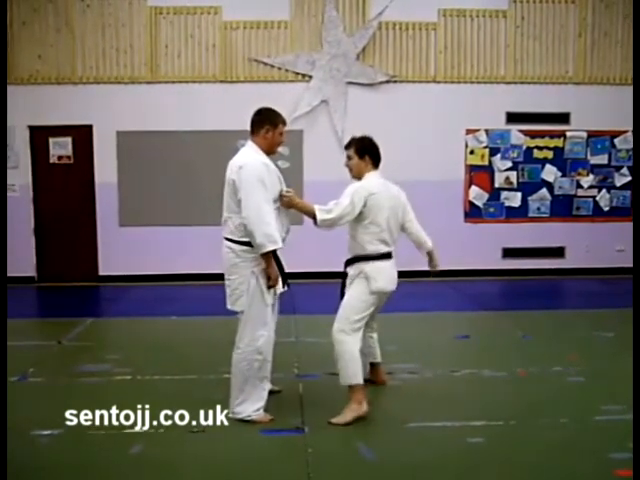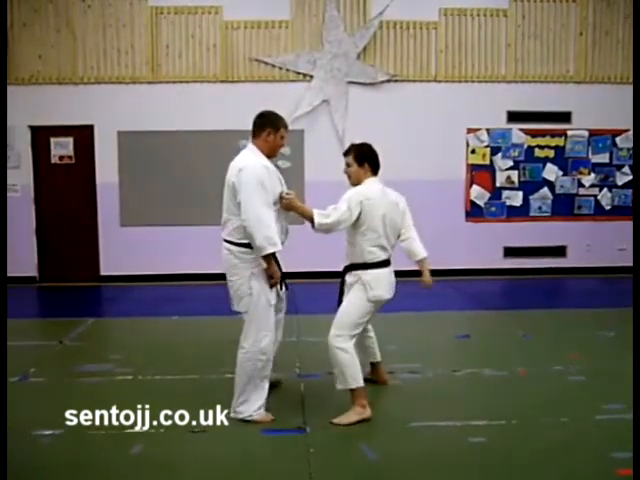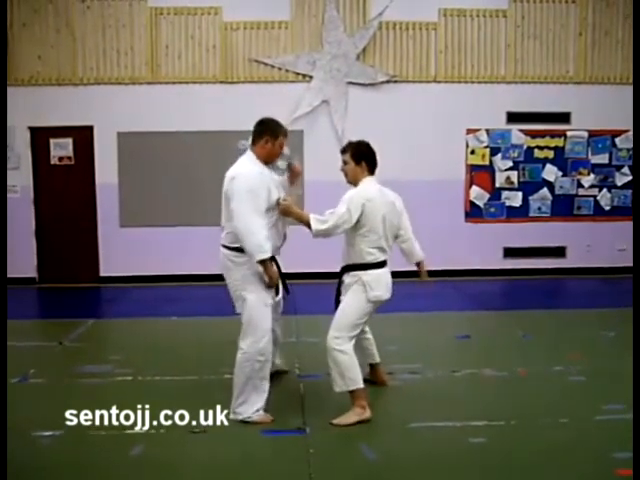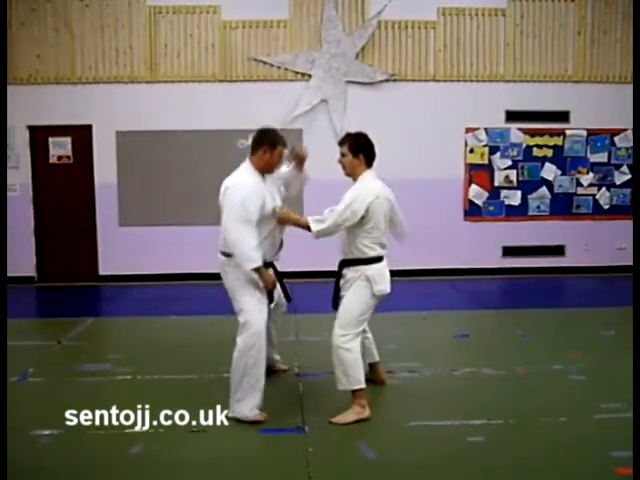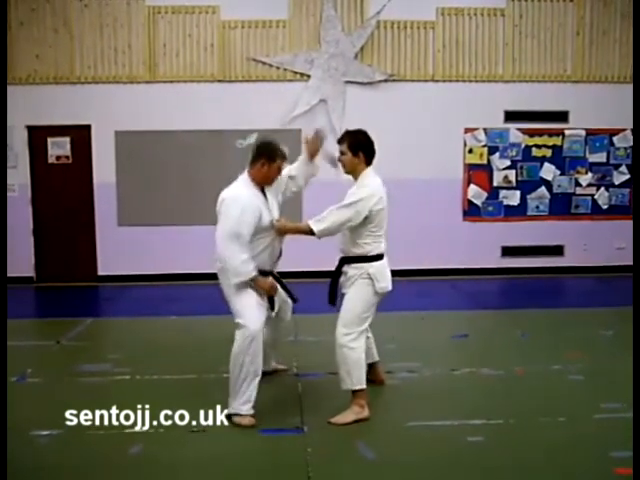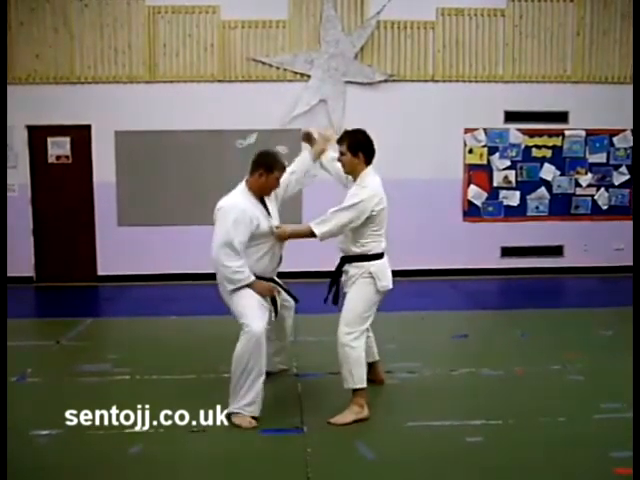
dt=0.4s
person 1, frame 1
left shoulder: (250, 160)
right shoulder: (254, 165)
right elbow: (257, 218)
left wrist: (278, 221)
right wrist: (270, 262)
left hip: (251, 254)
right hip: (250, 256)
left knee: (263, 325)
right knee: (255, 332)
left ankle: (258, 383)
right ankle: (245, 406)
person 1, frame 2
left shoulder: (252, 162)
right shoulder: (253, 167)
right elbow: (256, 219)
left wrist: (282, 200)
right wrist: (271, 262)
left hip: (251, 254)
right hip: (249, 257)
left knee: (274, 314)
right knee: (259, 333)
left ankle: (260, 377)
right ankle: (246, 406)
person 1, frame 3
left shoulder: (255, 169)
right shoulder: (247, 174)
left elbow: (268, 198)
right elbow: (248, 225)
left wrist: (289, 180)
right wrist: (267, 265)
left hip: (256, 258)
right hip: (246, 262)
left knee: (271, 314)
right knee: (257, 333)
left ankle: (271, 363)
right ankle: (246, 408)
person 1, frame 4
left shoulder: (264, 177)
right shoulder: (241, 186)
left elbow: (286, 186)
right elbow: (237, 235)
left wrist: (297, 166)
right wrist: (260, 271)
left hip: (261, 263)
right hip: (242, 267)
left knee: (273, 310)
right knee: (253, 327)
left ankle: (267, 359)
right ankle: (243, 406)
person 1, frame 5
left shoulder: (268, 186)
right shoulder: (238, 199)
left elbow: (294, 179)
right elbow: (229, 247)
left wrist: (309, 156)
right wrist: (255, 280)
left hip: (263, 272)
right hip: (241, 276)
left knee: (281, 311)
right knee: (251, 327)
left ankle: (265, 362)
right ankle: (240, 407)
person 1, frame 6
left shoulder: (267, 194)
right shoulder: (235, 207)
left elbow: (295, 175)
right elbow: (224, 255)
left wrist: (315, 150)
right wrist: (253, 284)
left hip: (264, 278)
right hip: (242, 281)
left knee: (284, 310)
right knee: (255, 329)
left ankle: (269, 362)
right ankle: (241, 408)
person 2, frame 1
left shoulder: (361, 189)
right shoulder: (395, 191)
left elbow: (331, 216)
right elbow: (413, 226)
left wrist: (297, 203)
right wrist: (430, 253)
left hip: (369, 271)
right hip: (383, 268)
left knee: (344, 331)
right knee: (365, 322)
left ankle: (357, 401)
right ankle: (376, 372)
person 2, frame 2
left shoulder: (358, 195)
right shoulder: (396, 198)
left elbow: (328, 222)
right elbow: (409, 235)
left wrist: (296, 206)
right wrist: (424, 268)
left hip: (367, 279)
right hip: (380, 275)
left knee: (339, 338)
right knee: (359, 324)
left ankle: (361, 405)
right ankle: (378, 372)
person 2, frame 3
left shoulder: (358, 196)
right shoulder: (391, 197)
left elbow: (327, 225)
right elbow: (406, 235)
left wrist: (293, 212)
right wrist: (421, 264)
left hip: (365, 279)
right hip: (376, 275)
left knee: (338, 339)
right knee: (357, 325)
left ankle: (361, 406)
right ankle: (377, 373)
person 2, frame 4
left shoulder: (361, 193)
right shoulder: (380, 189)
left elbow: (329, 224)
right elbow: (397, 224)
left wrist: (292, 218)
right wrist: (382, 232)
left hip: (364, 274)
right hip: (368, 270)
left knee: (343, 337)
right knee: (356, 325)
left ankle: (360, 405)
right ankle: (376, 372)
person 2, frame 5
left shoulder: (366, 192)
right shoulder: (368, 183)
left elbow: (331, 222)
right elbow: (343, 195)
left wrist: (290, 227)
left hip: (366, 272)
right hip: (362, 268)
left knee: (347, 335)
right knee: (358, 326)
left ankle: (359, 405)
right ankle: (374, 372)
person 2, frame 6
left shoulder: (367, 192)
right shoulder: (363, 180)
left elbow: (333, 223)
right elbow: (335, 168)
left wrist: (290, 233)
left hip: (367, 271)
right hip: (360, 268)
left knee: (348, 334)
right knee: (359, 324)
left ankle: (359, 405)
right ankle: (374, 372)
